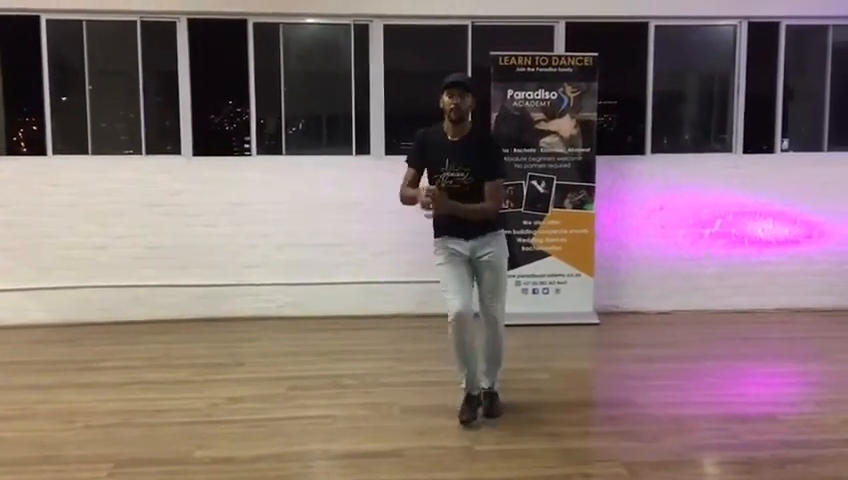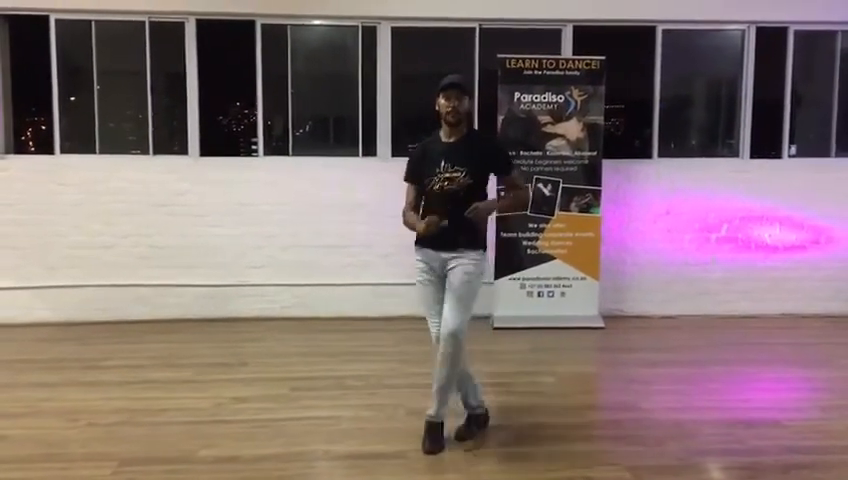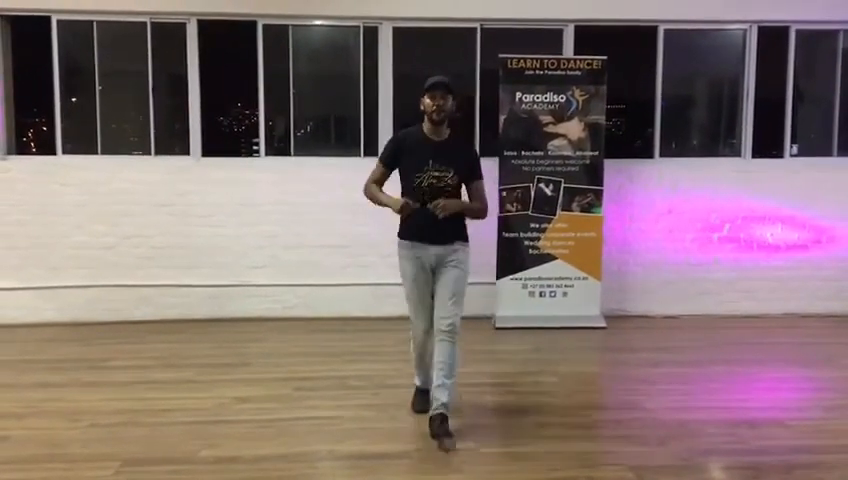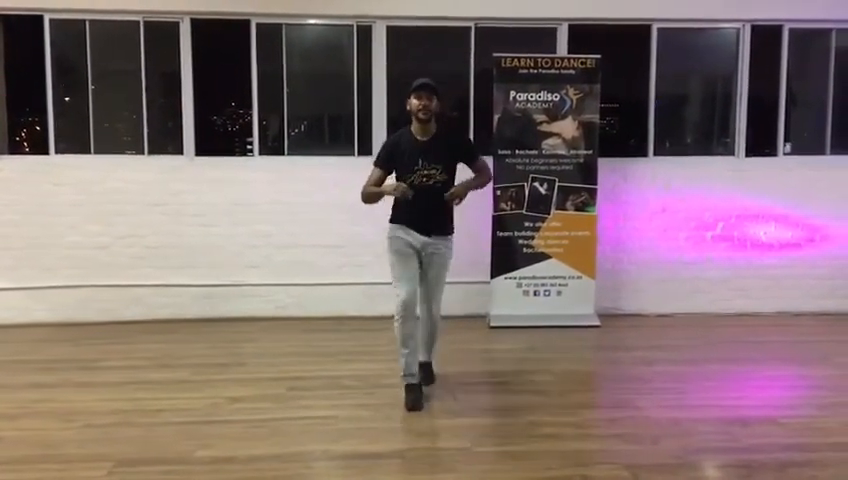
dt=0.5s
person 1, frame 1
left shoulder: (486, 145)
right shoulder: (425, 140)
left elbow: (494, 206)
right elbow: (404, 192)
left wrist: (451, 206)
right wrist: (423, 196)
left hip: (489, 241)
right hip: (449, 242)
left knee: (493, 319)
right knee: (459, 313)
left ankle: (490, 387)
right ankle: (471, 389)
person 1, frame 2
left shoulder: (487, 147)
right shoulder: (422, 151)
left elbow: (520, 192)
right elbow: (409, 208)
left wrist: (492, 205)
right wrist: (419, 224)
left hip: (468, 255)
right hip: (427, 254)
left knee: (453, 332)
right knee: (440, 337)
left ankle: (435, 418)
right ankle: (475, 409)
person 1, frame 3
left shoulder: (465, 151)
right shoulder: (404, 142)
left elbow: (482, 209)
right elbow: (370, 185)
left wrist: (457, 205)
right wrist: (390, 201)
left hip: (454, 249)
right hip: (413, 247)
left knee: (447, 326)
right knee: (421, 327)
left ankle: (440, 412)
right ankle: (423, 385)
person 1, frame 4
left shoulder: (454, 142)
right shoulder: (395, 143)
left elbow: (486, 173)
right elbow: (366, 194)
left wrist: (467, 186)
right wrist: (388, 190)
left hip: (439, 237)
right hip: (403, 234)
left knee: (430, 308)
right knee: (405, 302)
left ankle: (425, 361)
right ankle: (411, 379)
